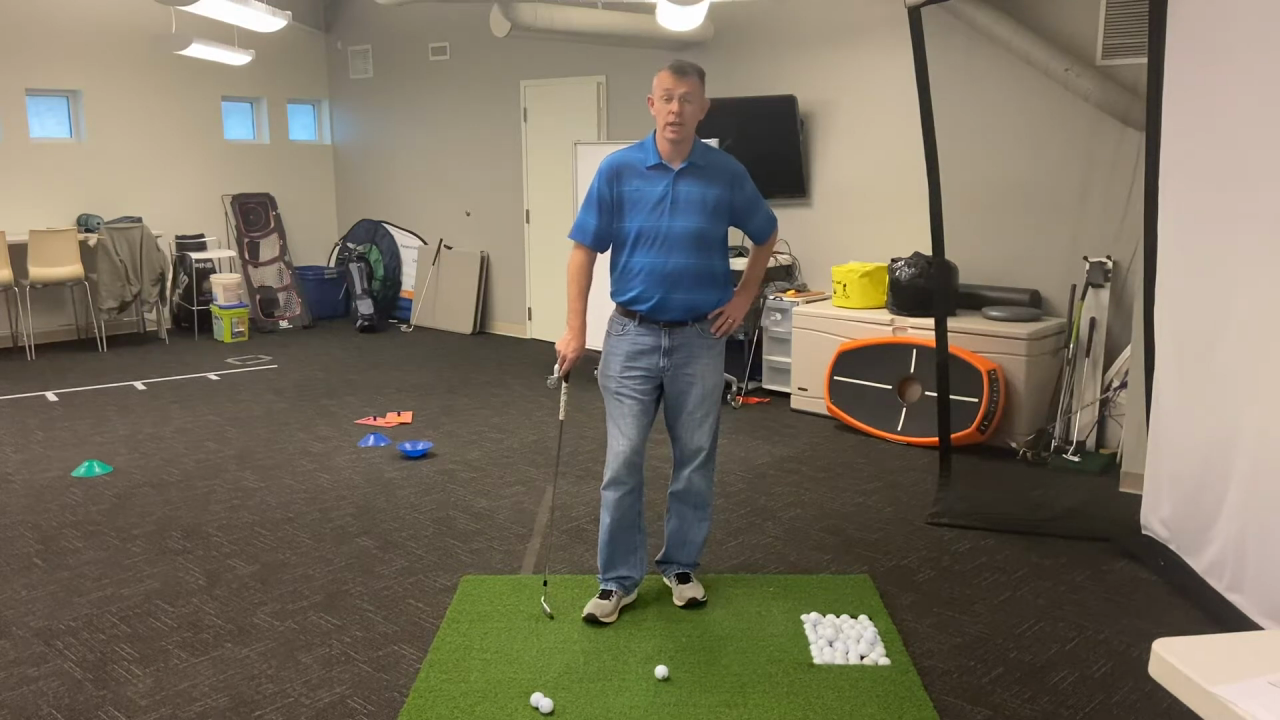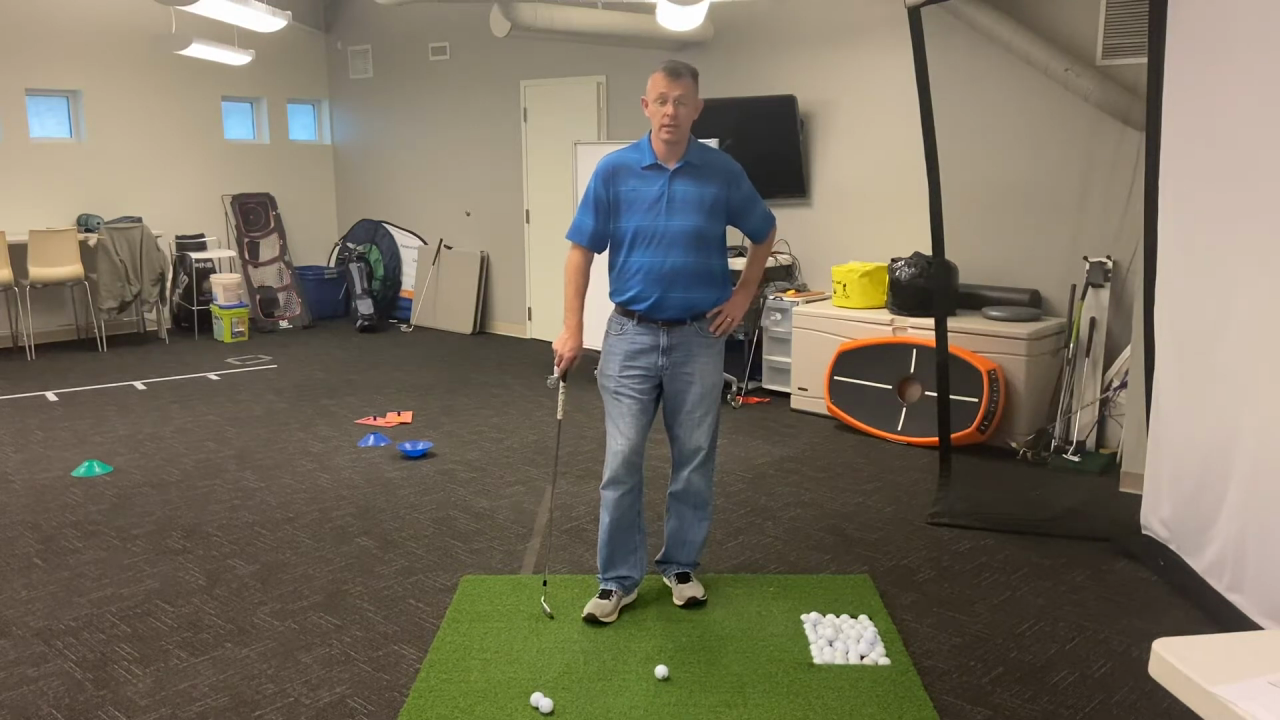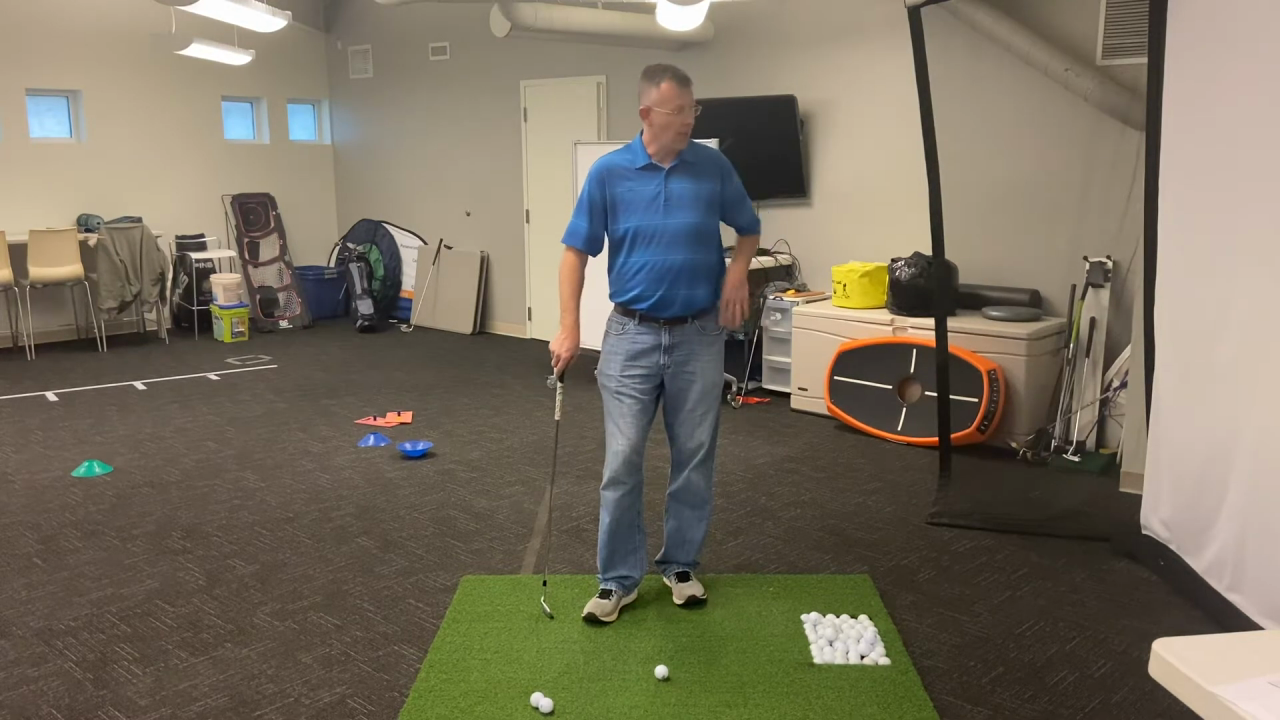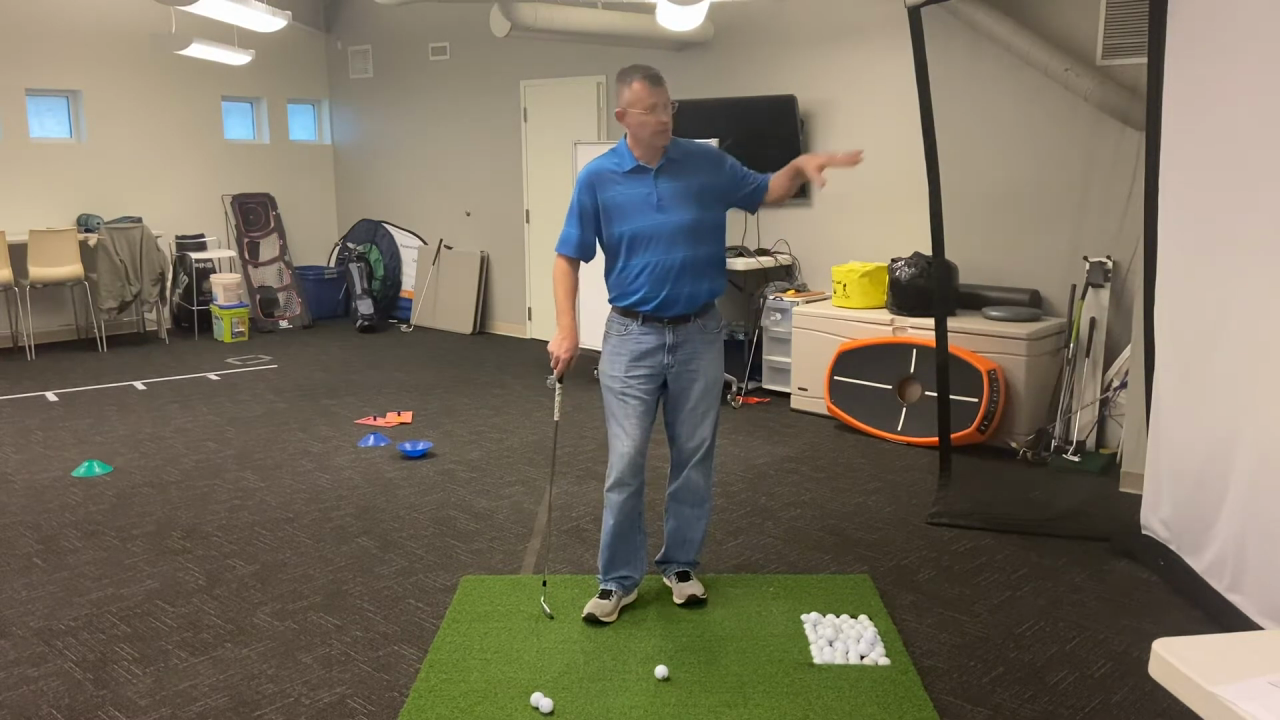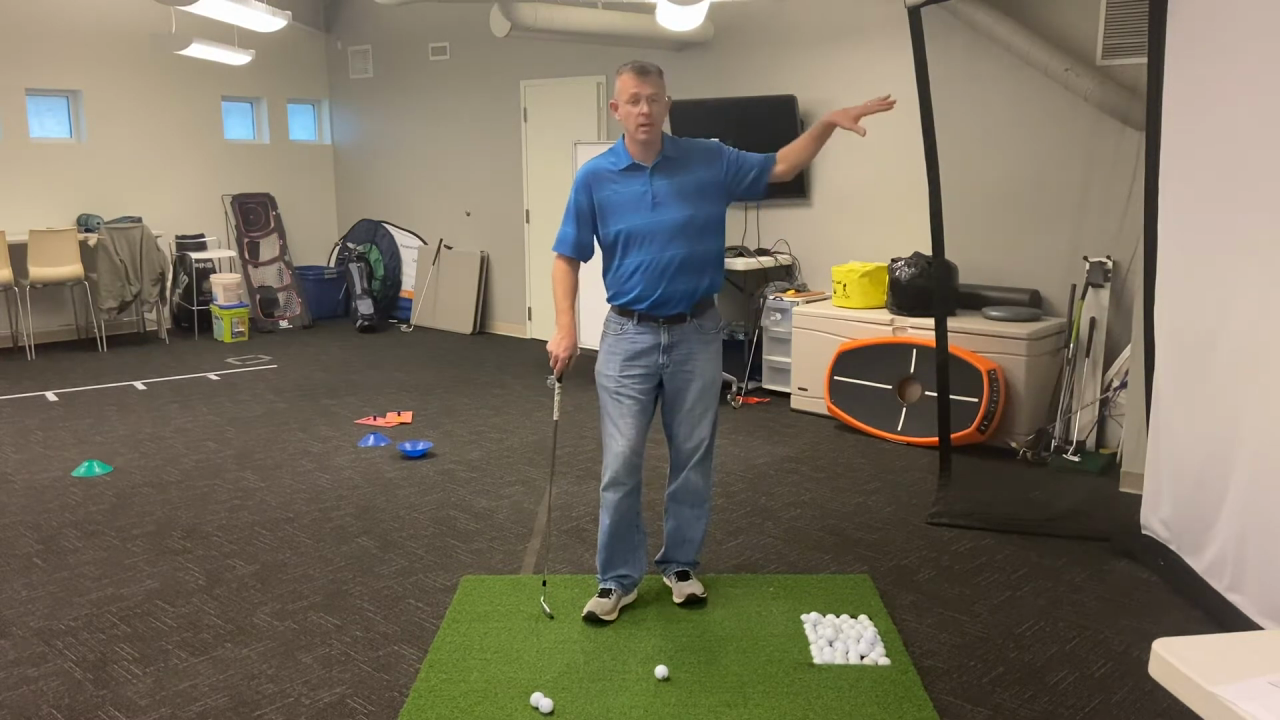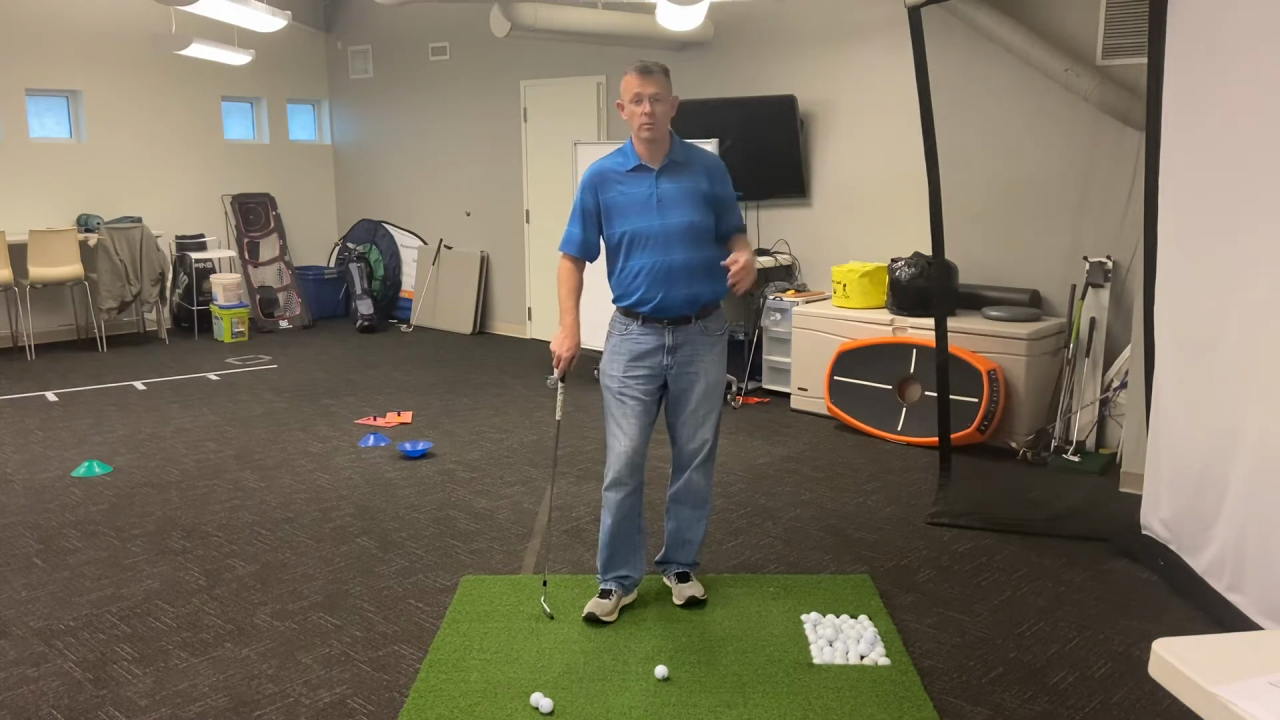
dt=0.5s
person 1, frame 1
left shoulder: (726, 173)
right shoulder: (617, 169)
left elbow: (765, 235)
right elbow: (585, 250)
left wrist: (744, 298)
right wrist: (575, 329)
left hip: (699, 338)
right hip: (632, 336)
left knee: (694, 461)
right knee: (623, 461)
left ankle: (680, 565)
right ankle: (618, 579)
person 1, frame 2
left shoulder: (723, 172)
right shoulder: (614, 170)
left elbow: (764, 232)
right elbow: (582, 250)
left wrist: (743, 295)
right wrist: (572, 328)
left hip: (699, 337)
right hip: (631, 335)
left knee: (694, 461)
right knee: (622, 461)
left ankle: (680, 564)
right ankle: (618, 578)
person 1, frame 3
left shoulder: (715, 167)
right shoulder: (608, 172)
left elbow: (748, 229)
right elbow: (577, 251)
left wrist: (738, 271)
right wrist: (569, 327)
left hip: (699, 335)
right hip: (632, 334)
left knee: (694, 458)
right knee: (623, 461)
left ankle: (680, 564)
right ankle: (618, 578)
person 1, frame 4
left shoulder: (707, 162)
right shoulder: (596, 178)
left elbow: (764, 192)
right elbow: (568, 257)
left wrist: (801, 166)
right wrist: (565, 329)
left hip: (700, 331)
right hip: (633, 334)
left knee: (693, 457)
right knee: (626, 461)
left ankle: (680, 564)
right ankle: (617, 578)
person 1, frame 5
left shoulder: (709, 161)
right shoulder: (594, 177)
left elbow: (780, 167)
right elbow: (567, 256)
left wrist: (828, 122)
right wrist: (565, 328)
left hip: (696, 332)
right hip: (629, 334)
left knee: (692, 457)
right knee: (621, 462)
left ankle: (680, 563)
right ankle: (617, 578)
person 1, frame 6
left shoulder: (708, 168)
right shoulder: (600, 177)
left elbow: (731, 232)
right elbow: (573, 257)
left wrist: (743, 255)
right wrist: (568, 328)
left hip: (701, 334)
right hip: (634, 335)
left knee: (695, 459)
right knee: (623, 463)
left ankle: (681, 564)
right ankle: (617, 578)
